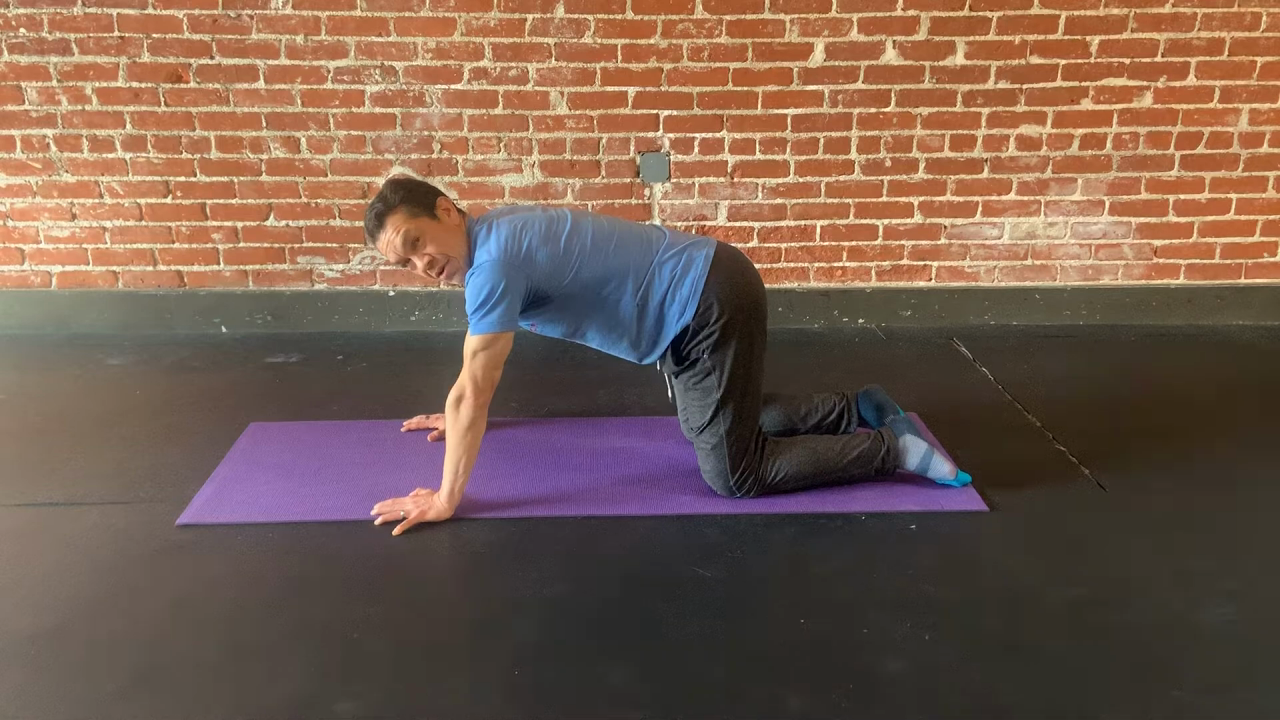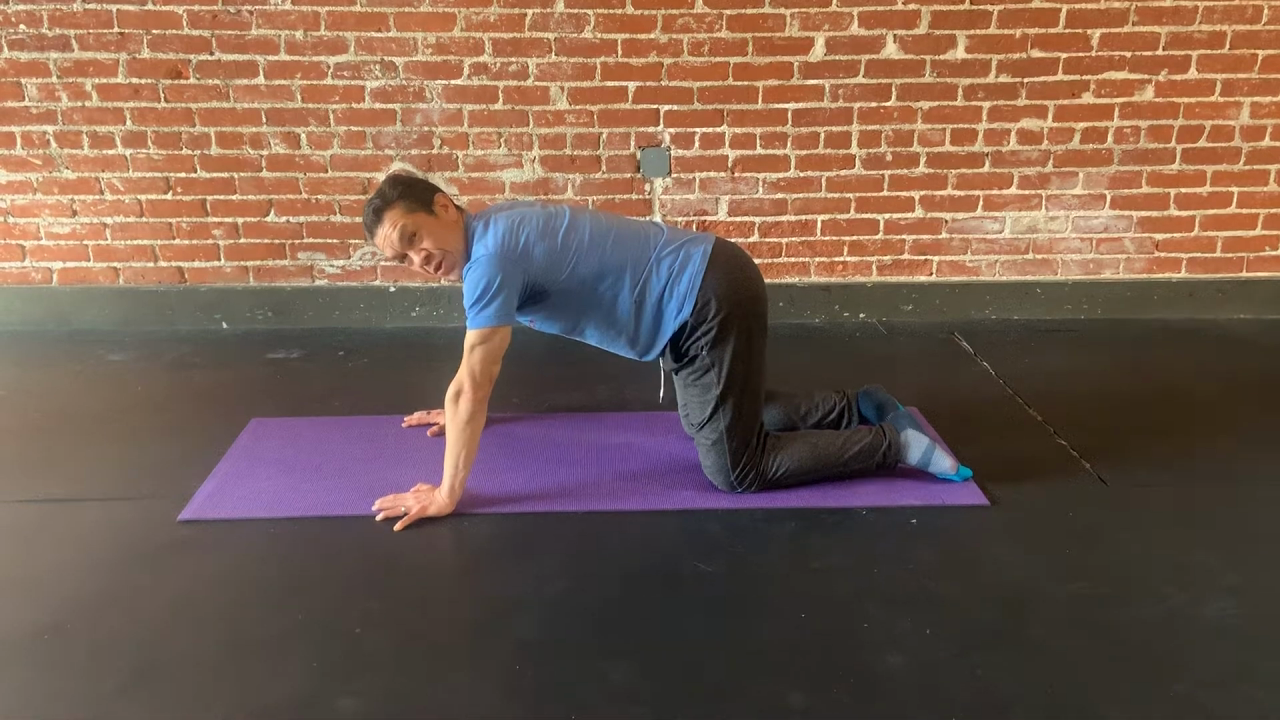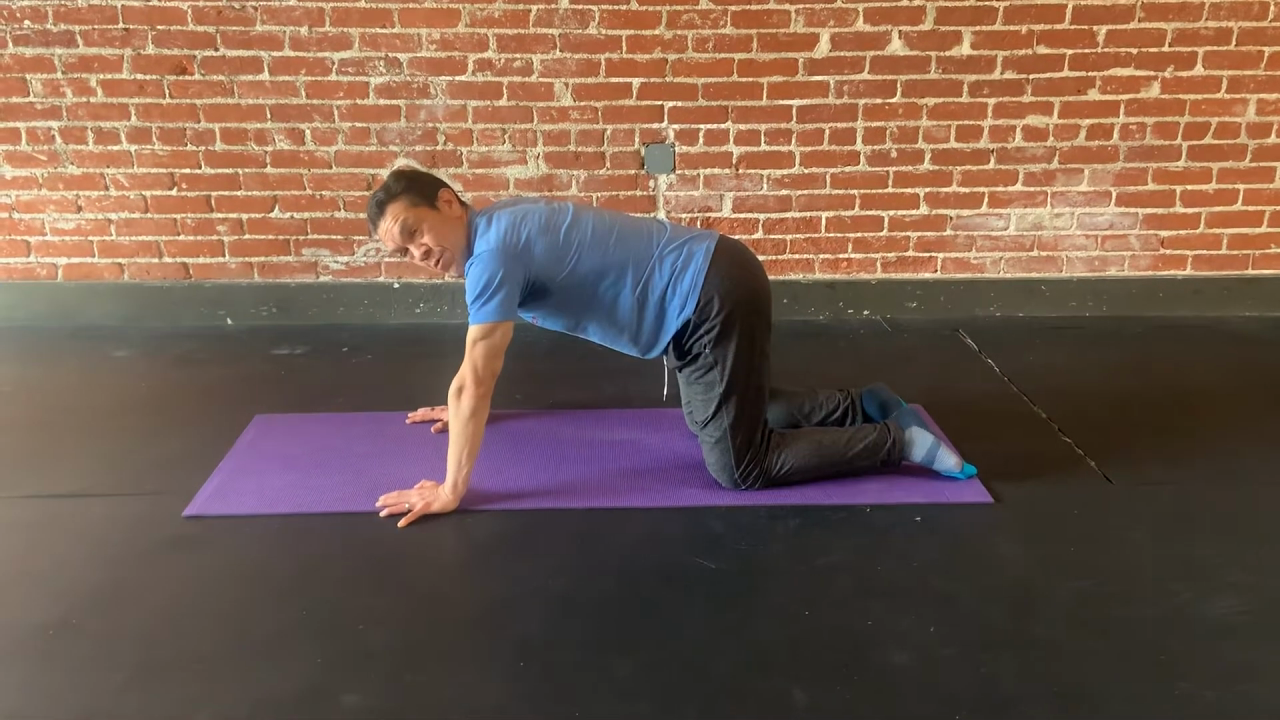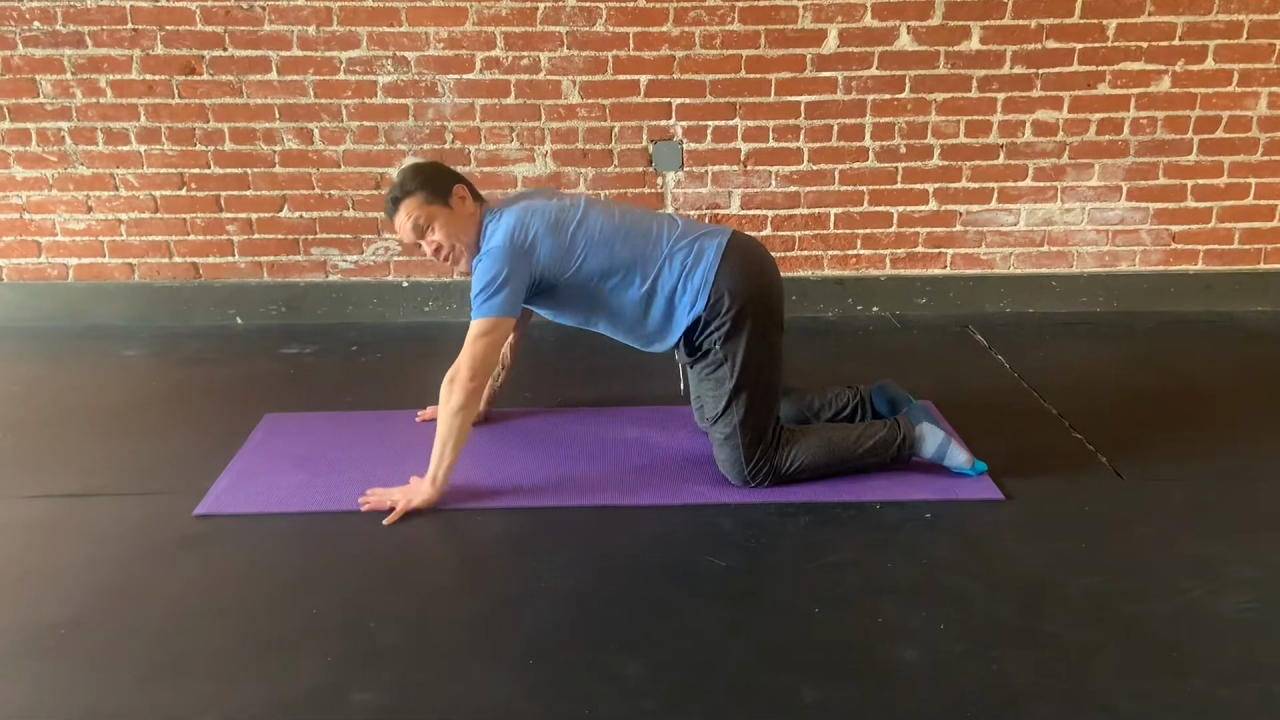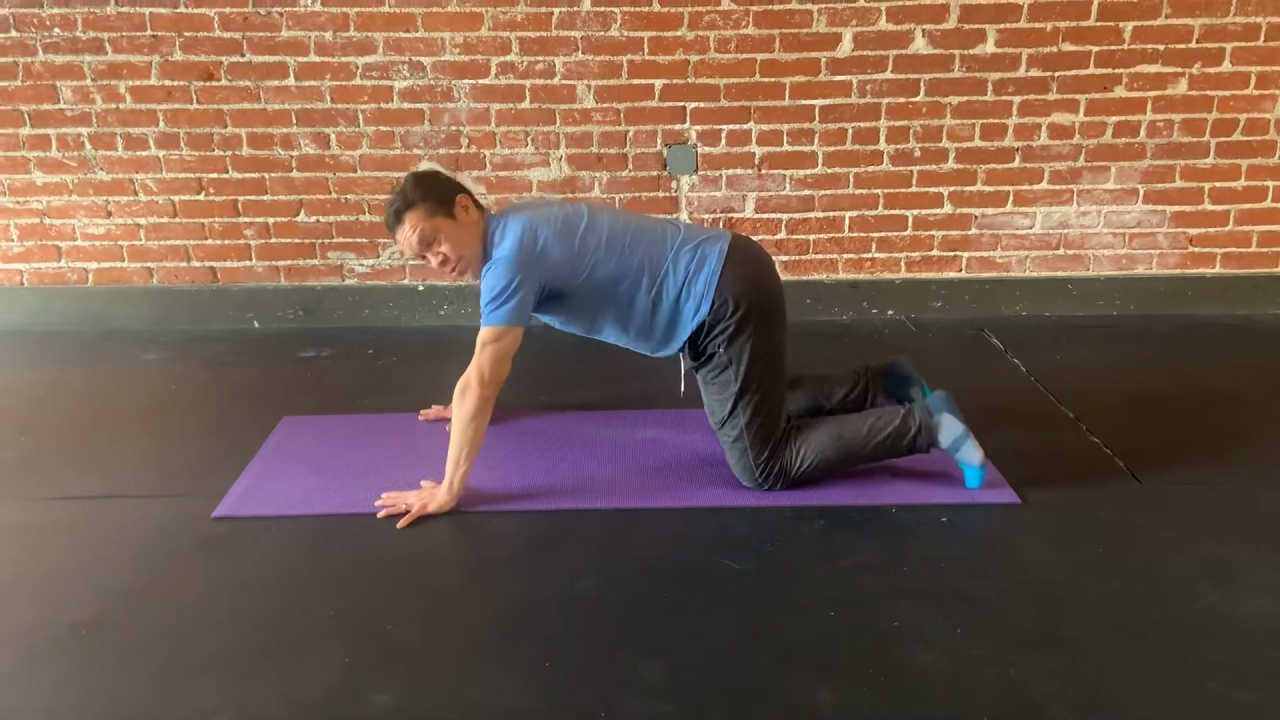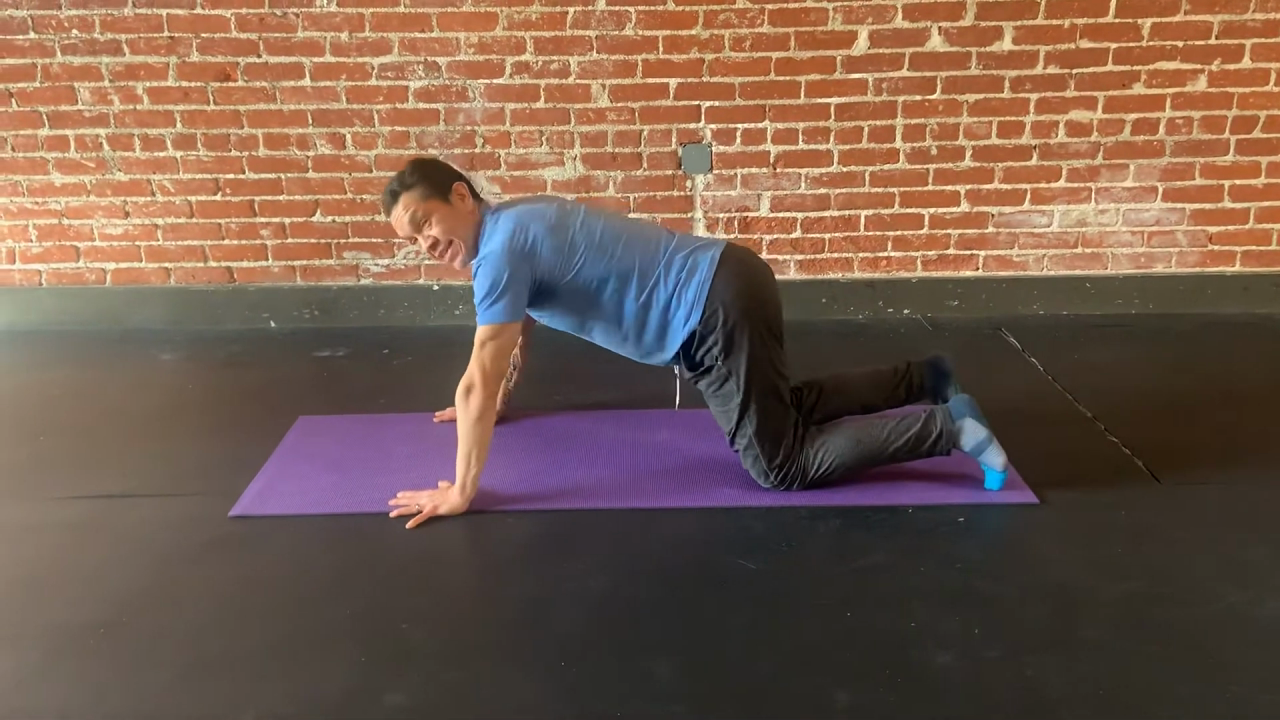
dt=0.7s
person 1, frame 1
left shoulder: (492, 259)
right shoulder: (488, 234)
left elbow: (472, 391)
left wrist: (445, 499)
right wrist: (459, 414)
left hip: (712, 305)
right hip: (703, 290)
left knee: (733, 473)
right knee: (716, 421)
left ankle: (893, 447)
right ankle: (856, 411)
person 1, frame 2
left shoulder: (490, 256)
right shoulder: (491, 232)
left elbow: (471, 387)
left wrist: (447, 493)
right wrist: (460, 409)
left hip: (710, 300)
right hip: (701, 287)
left knee: (734, 468)
right knee: (716, 418)
left ankle: (893, 440)
right ankle: (858, 408)
person 1, frame 3
left shoulder: (492, 251)
right shoulder: (495, 226)
left elbow: (473, 382)
left wrist: (450, 490)
right wrist: (465, 405)
left hip: (714, 296)
right hip: (707, 282)
left knee: (738, 467)
right knee: (720, 414)
left ankle: (898, 439)
right ankle: (862, 408)
person 1, frame 4
left shoulder: (501, 246)
right shoulder: (515, 222)
left elbow: (464, 373)
right elbow: (510, 328)
left wrist: (432, 483)
right wrist: (475, 402)
left hip: (726, 292)
right hip: (723, 275)
left knee: (750, 463)
right knee: (727, 413)
left ankle: (911, 435)
right ankle: (872, 403)
person 1, frame 5
left shoulder: (511, 252)
right shoulder: (511, 228)
left elbow: (479, 382)
left wrist: (447, 491)
right wrist: (470, 403)
left hip: (728, 296)
right hip: (723, 279)
left knee: (764, 465)
right knee: (751, 407)
left ankle: (924, 425)
right ankle: (881, 386)
person 1, frame 6
left shoulder: (500, 249)
right shoulder: (513, 223)
left elbow: (477, 382)
right elbow: (517, 330)
left wrist: (460, 492)
right wrist: (489, 402)
left hip: (719, 307)
right hip: (724, 283)
left knee: (781, 464)
right knee: (784, 413)
left ankle: (947, 427)
right ankle: (923, 380)
